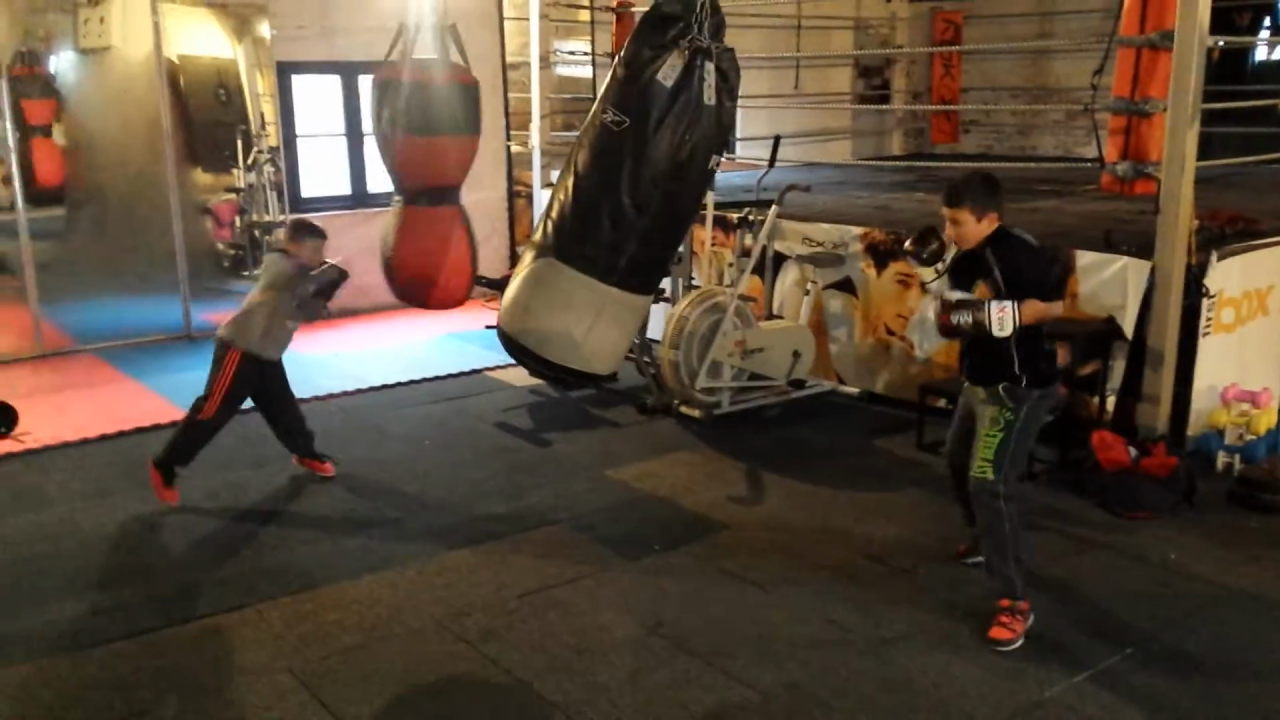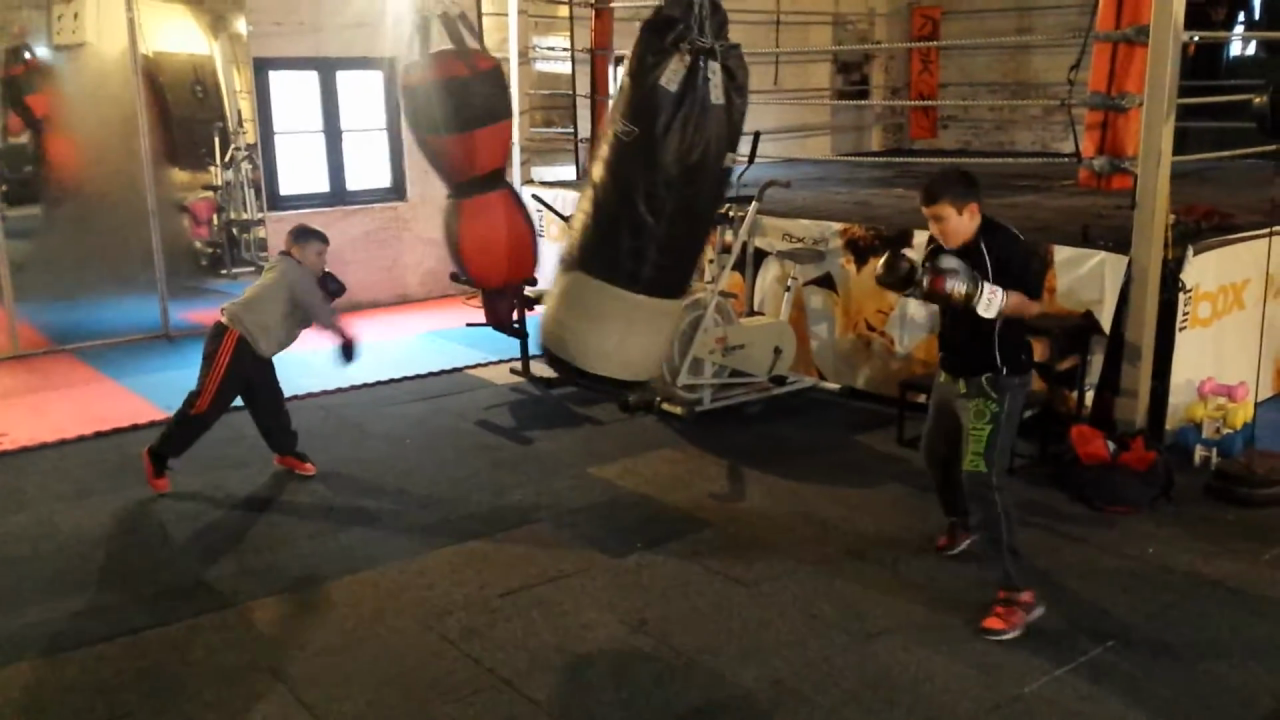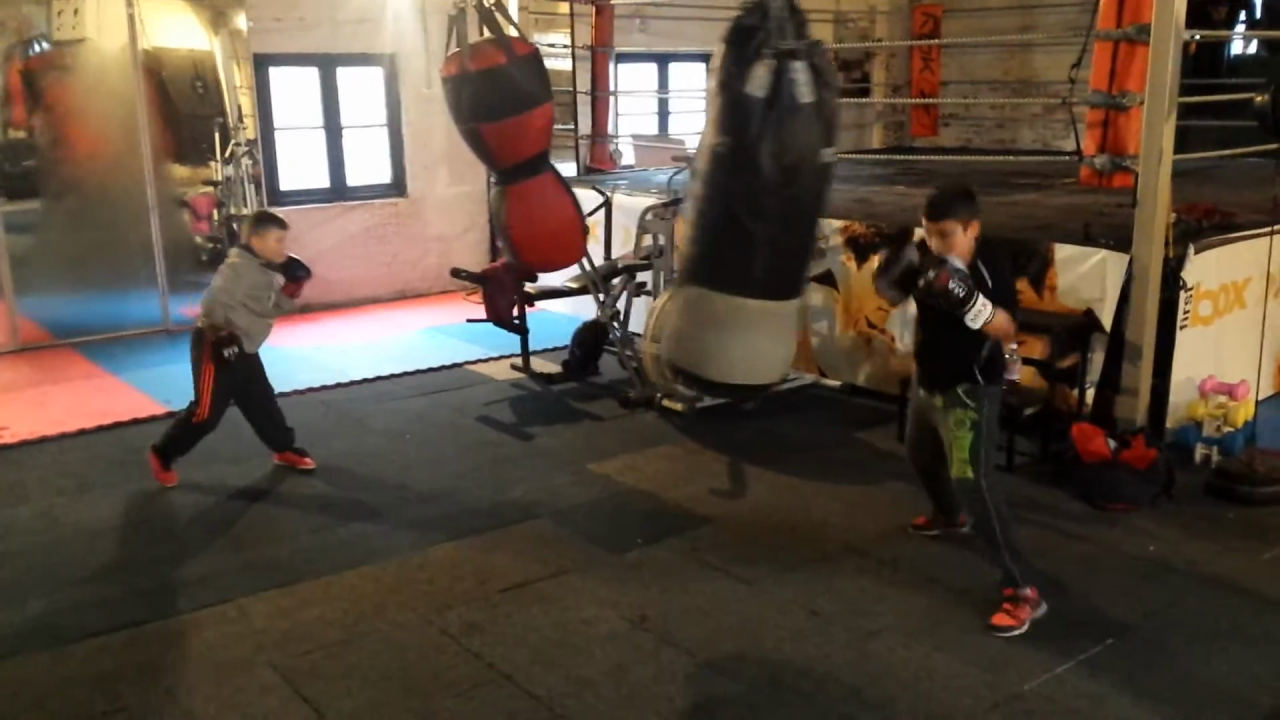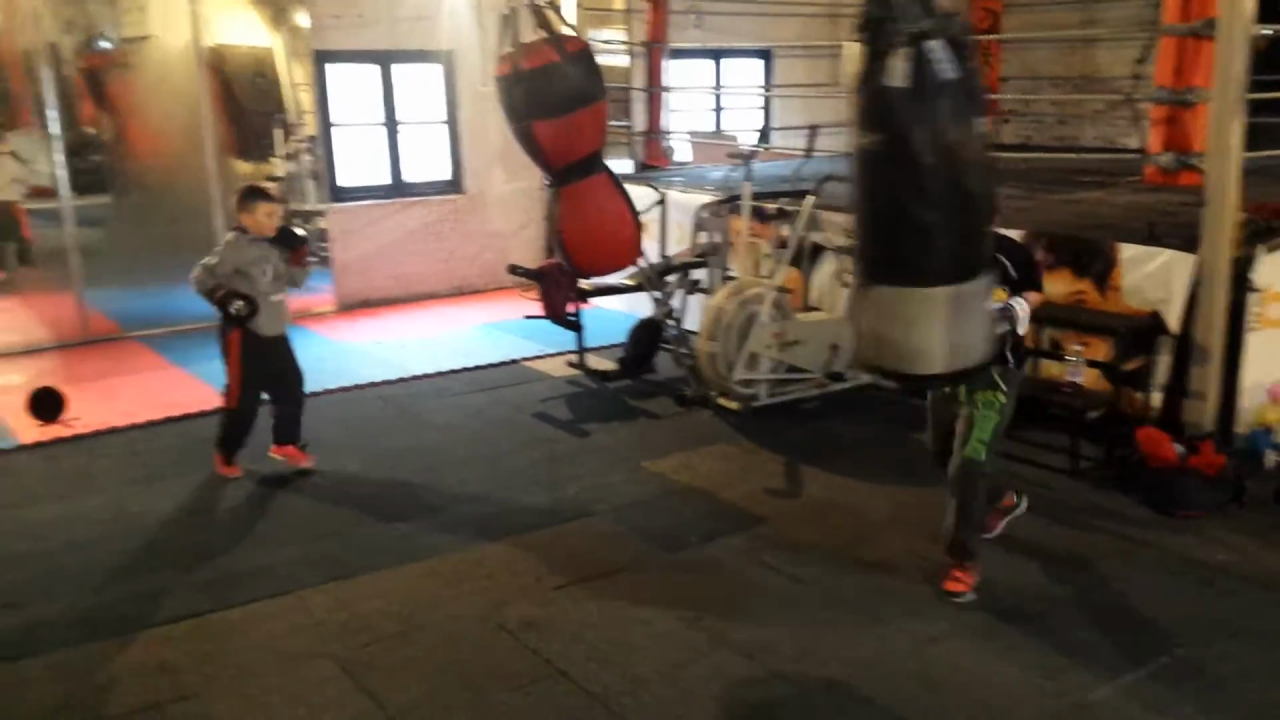
dt=0.3s
person 1, frame 1
left shoulder: (1019, 253)
right shoulder: (968, 252)
left elbow: (1053, 305)
right elbow: (952, 299)
left wrist: (987, 316)
left hip: (1020, 389)
right hip: (980, 382)
left knee: (989, 484)
right knee: (961, 464)
left ankle: (1015, 602)
right ankle: (988, 538)
person 1, frame 2
left shoulder: (1005, 244)
right shoulder: (942, 247)
left elbow: (1031, 304)
left wrist: (974, 291)
right wrist: (907, 277)
left hip: (995, 378)
right hip: (953, 372)
left knee: (980, 476)
right knee: (936, 453)
left ankle: (1017, 592)
right ankle: (962, 523)
person 1, frame 3
left shoulder: (992, 268)
right shoulder: (927, 259)
left elbow: (1003, 328)
left wrist: (966, 297)
left hip: (973, 388)
right hip: (928, 381)
left knee: (970, 481)
right knee: (922, 457)
left ankle: (1021, 591)
right ankle: (948, 514)
person 1, frame 4
left shoulder: (1009, 254)
left elbow: (1034, 294)
left wrist: (1015, 312)
left hip: (993, 374)
left knee: (969, 463)
right knee: (946, 454)
left ankle: (964, 558)
right ankle: (1003, 501)
person 2, frame 1
left shoulder: (297, 275)
right shoulder: (281, 265)
left elbow: (311, 313)
right elbow: (282, 279)
left wrist: (323, 293)
right wrist: (310, 278)
left hip: (267, 357)
right hip: (242, 352)
left knee: (285, 410)
right knee: (212, 413)
left ankle: (306, 453)
right ankle: (165, 468)
person 2, frame 2
left shoulder: (293, 278)
right shoulder: (293, 274)
left elbow: (300, 318)
right elbow: (316, 307)
left wrist: (326, 295)
right wrist: (342, 335)
left hip: (256, 350)
right hip: (235, 341)
left knee: (271, 403)
right knee: (206, 406)
left ankle: (287, 453)
right ankle: (157, 457)
person 2, frame 3
left shoulder: (269, 270)
right shoulder: (240, 268)
left elbow: (279, 308)
right elbow: (212, 304)
left wrist: (293, 285)
right wrist: (223, 336)
left hip: (244, 350)
right hip: (217, 347)
left knee: (263, 401)
right knee: (207, 412)
left ankle: (284, 448)
right ankle: (162, 455)
person 2, frame 4
left shoulder: (276, 246)
right shoulder: (235, 248)
left elbow: (296, 279)
right elbow: (202, 277)
left wrist: (298, 256)
right wrist: (224, 298)
left hip: (274, 334)
right hip: (243, 334)
left knee: (290, 386)
right knee: (243, 398)
left ankle: (286, 444)
right ankle: (227, 453)
